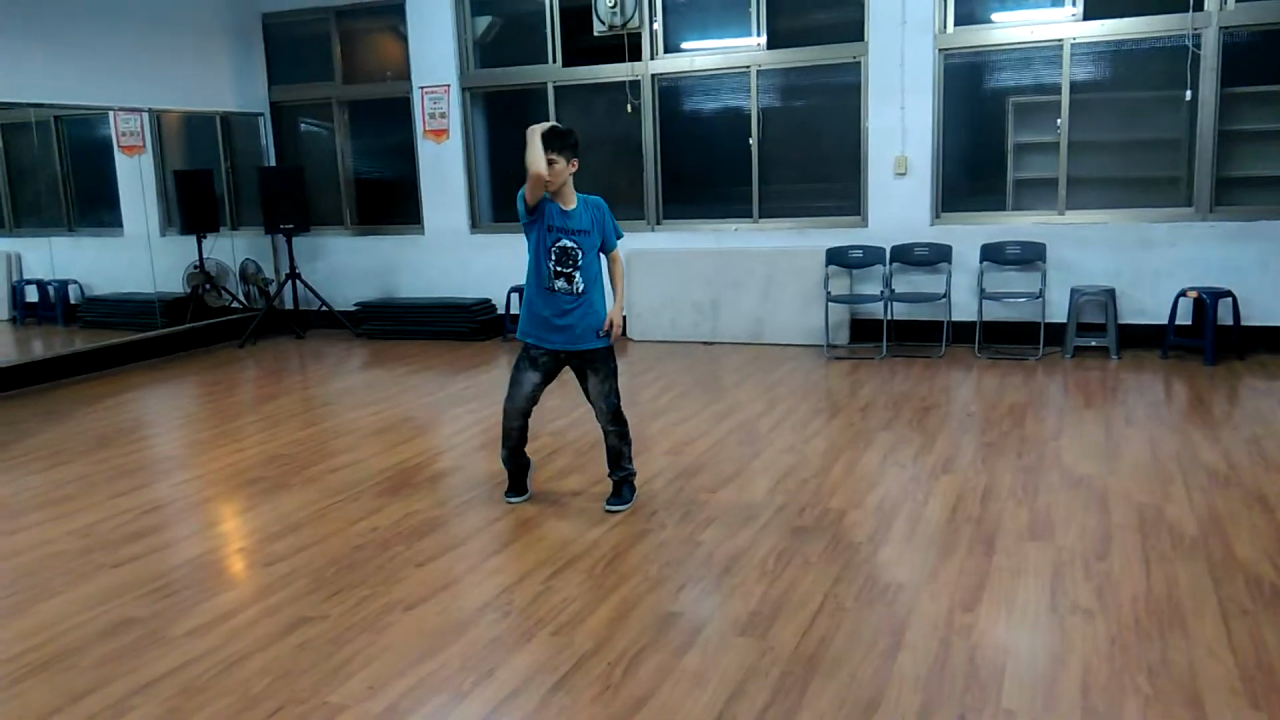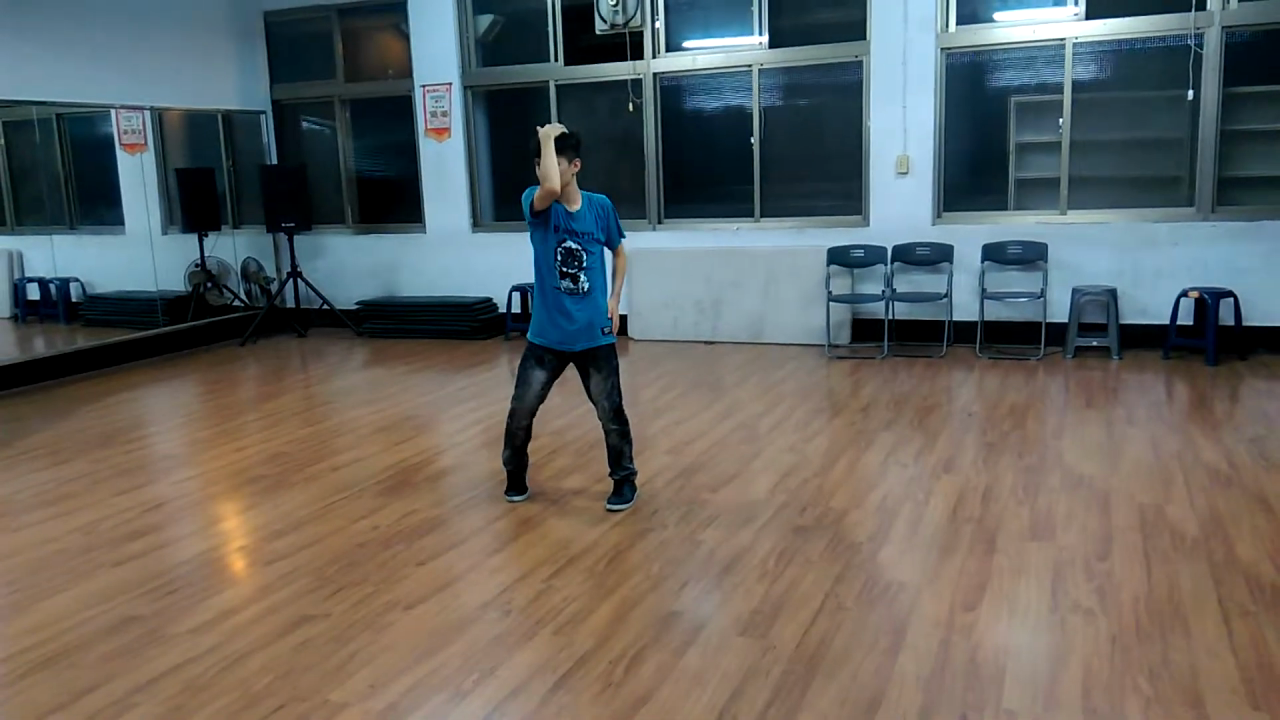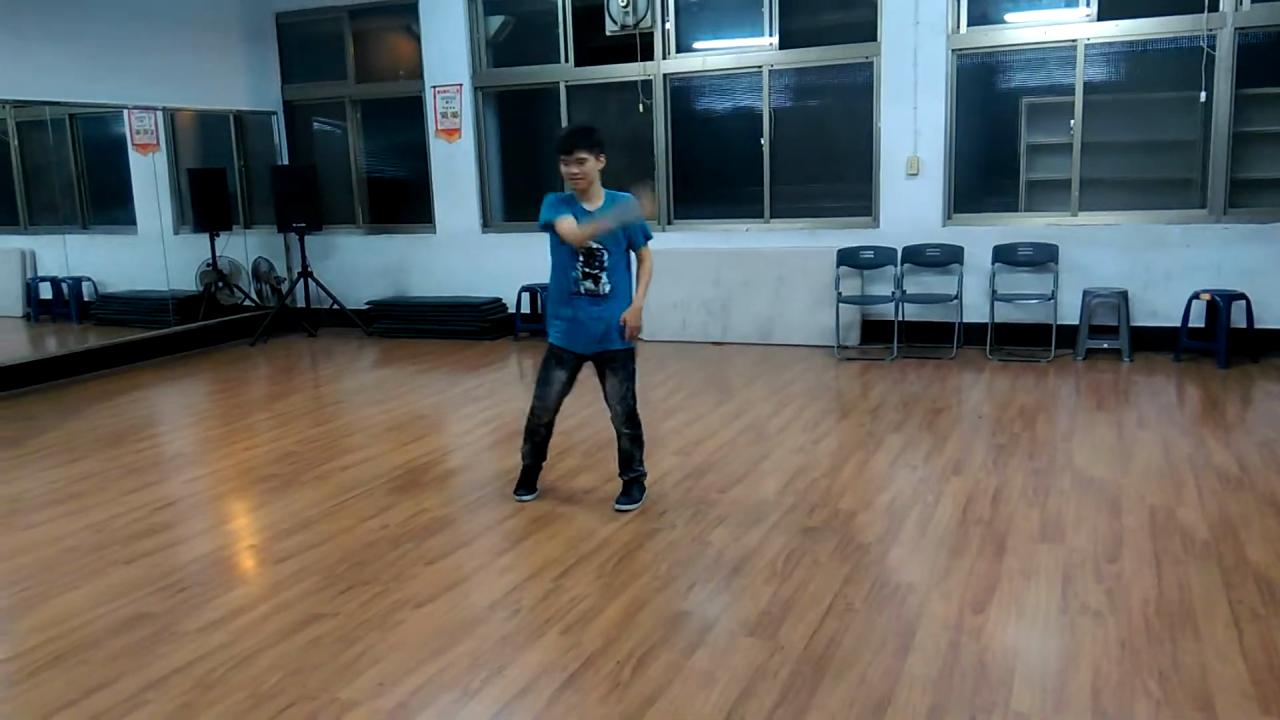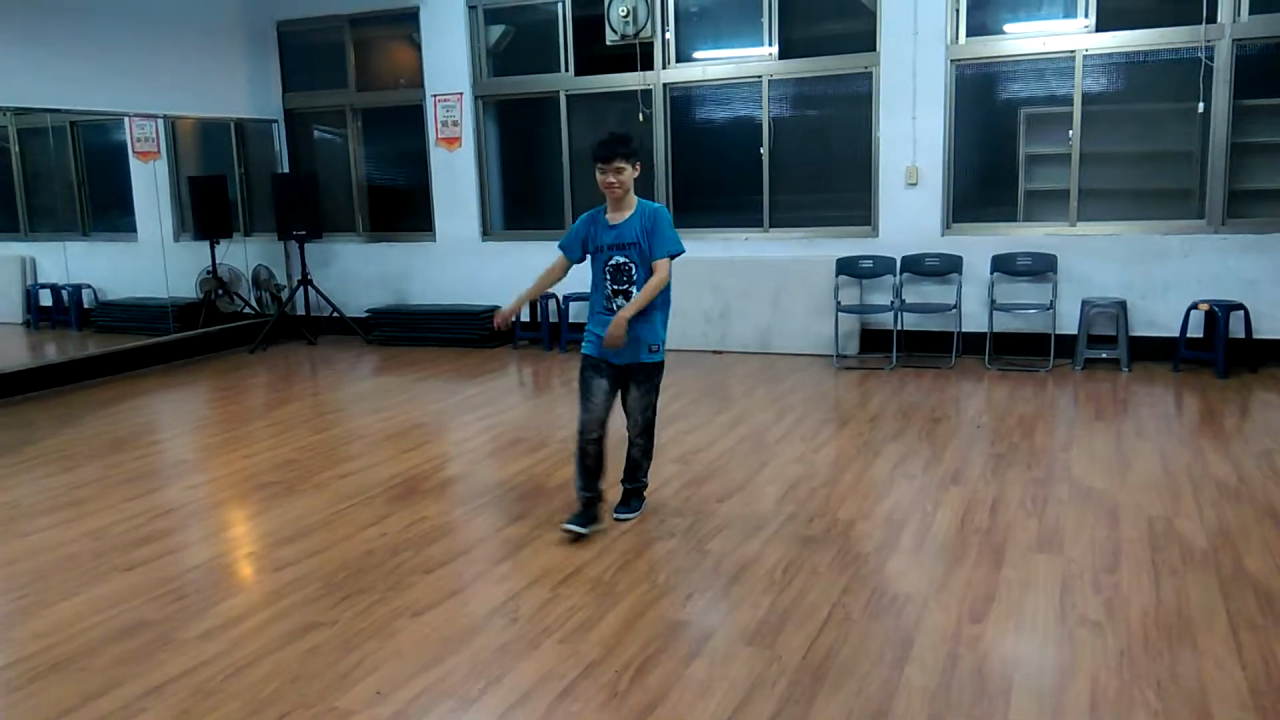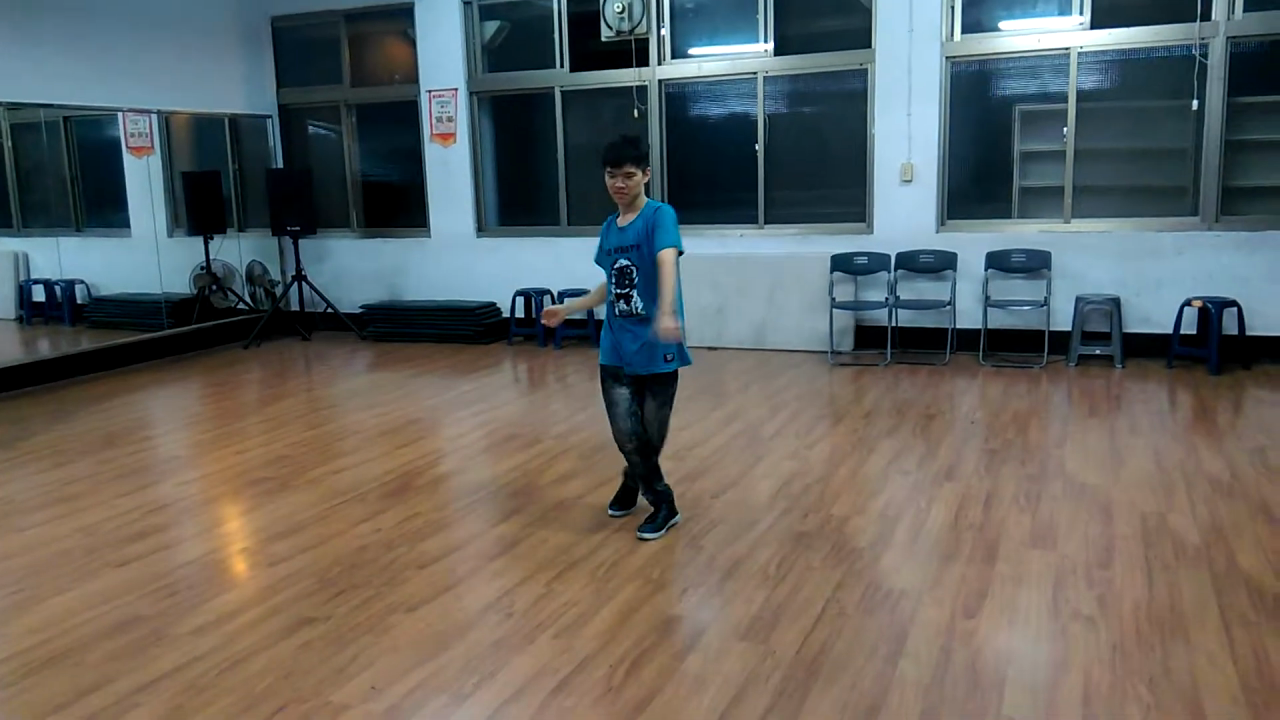
dt=0.4s
person 1, frame 1
left shoulder: (596, 209)
right shoulder: (530, 204)
left elbow: (614, 258)
right elbow: (536, 176)
left wrist: (618, 305)
right wrist: (533, 135)
left hip: (590, 334)
right hip: (541, 334)
left knee: (608, 411)
right knee: (515, 408)
left ankle: (623, 480)
right ankle: (516, 471)
person 1, frame 2
left shoulder: (600, 207)
right shoulder: (535, 203)
left elbow: (619, 253)
right elbow: (551, 189)
left wrist: (615, 298)
right wrist: (546, 139)
left hip: (594, 332)
right hip: (547, 333)
left knee: (610, 410)
right knee: (521, 409)
left ankle: (624, 479)
right ankle: (515, 472)
person 1, frame 3
left shoulder: (624, 204)
right shoulder: (554, 205)
left elbow: (644, 258)
right elbow: (575, 235)
left wrist: (637, 306)
right wrist: (624, 214)
left hip: (614, 331)
right hip: (567, 330)
left knee: (623, 412)
right knee: (542, 409)
left ankle: (634, 480)
right ankle: (530, 470)
person 1, frame 4
left shoulder: (655, 216)
right shoulder: (589, 222)
left elbow: (661, 275)
right elbow: (559, 267)
left wrist: (625, 316)
right wrist: (519, 303)
left hip: (644, 342)
right hip: (598, 343)
left knee: (641, 426)
right knee: (590, 426)
left ankle: (633, 490)
right ankle: (588, 502)
person 1, frame 5
left shoulder: (659, 217)
right shoulder: (609, 226)
left elbow: (666, 264)
left wrist: (666, 313)
right wrist: (567, 308)
left hip: (656, 352)
right hip: (615, 350)
left knee: (651, 436)
right knee: (626, 434)
left ankle: (634, 484)
right ankle: (663, 507)
